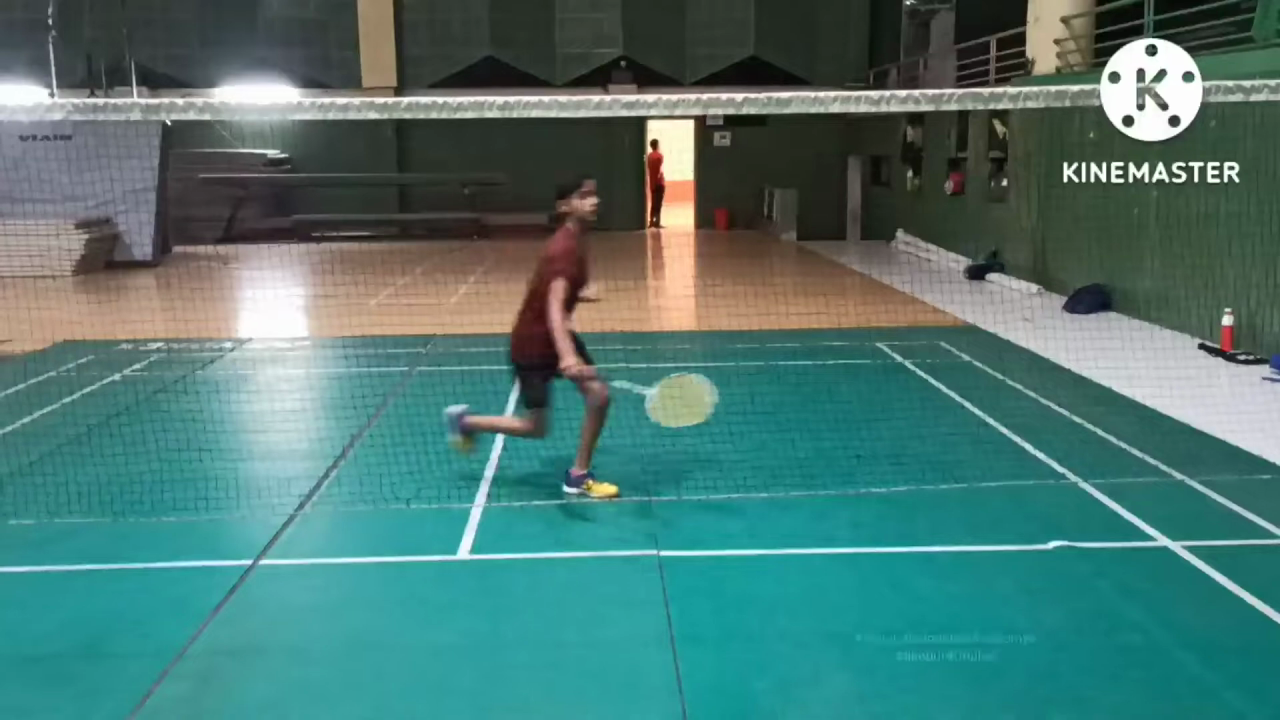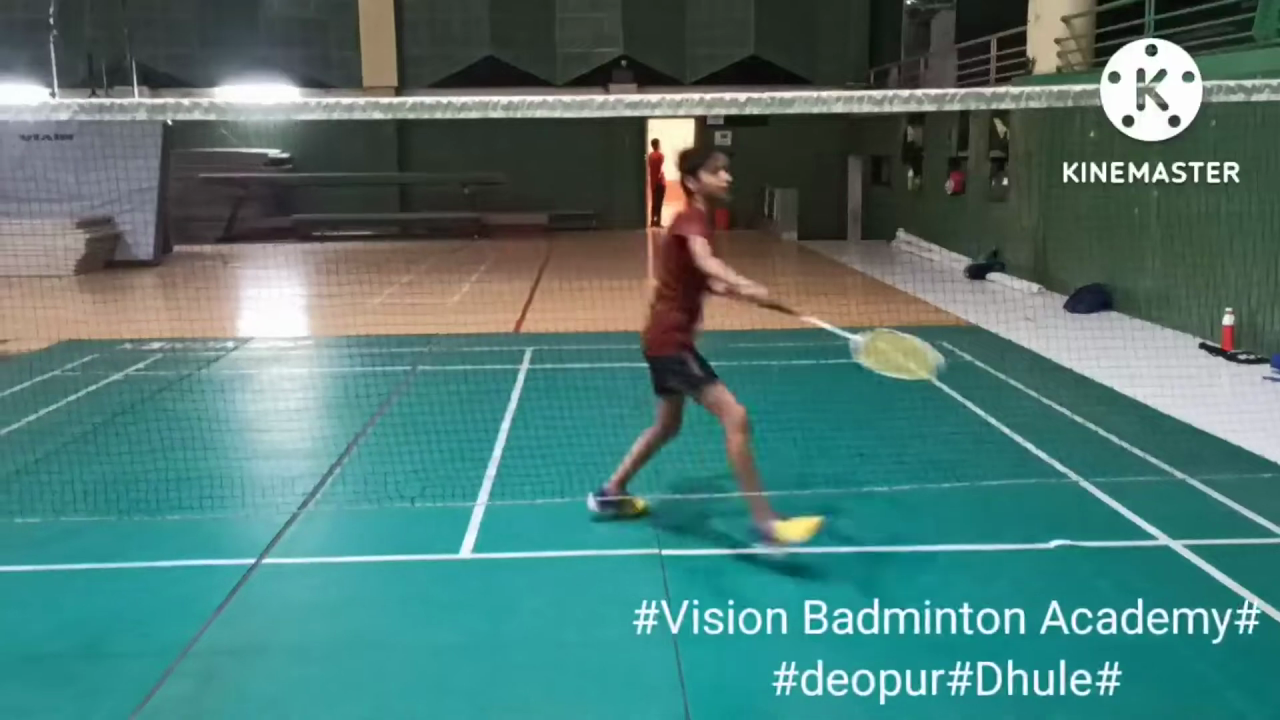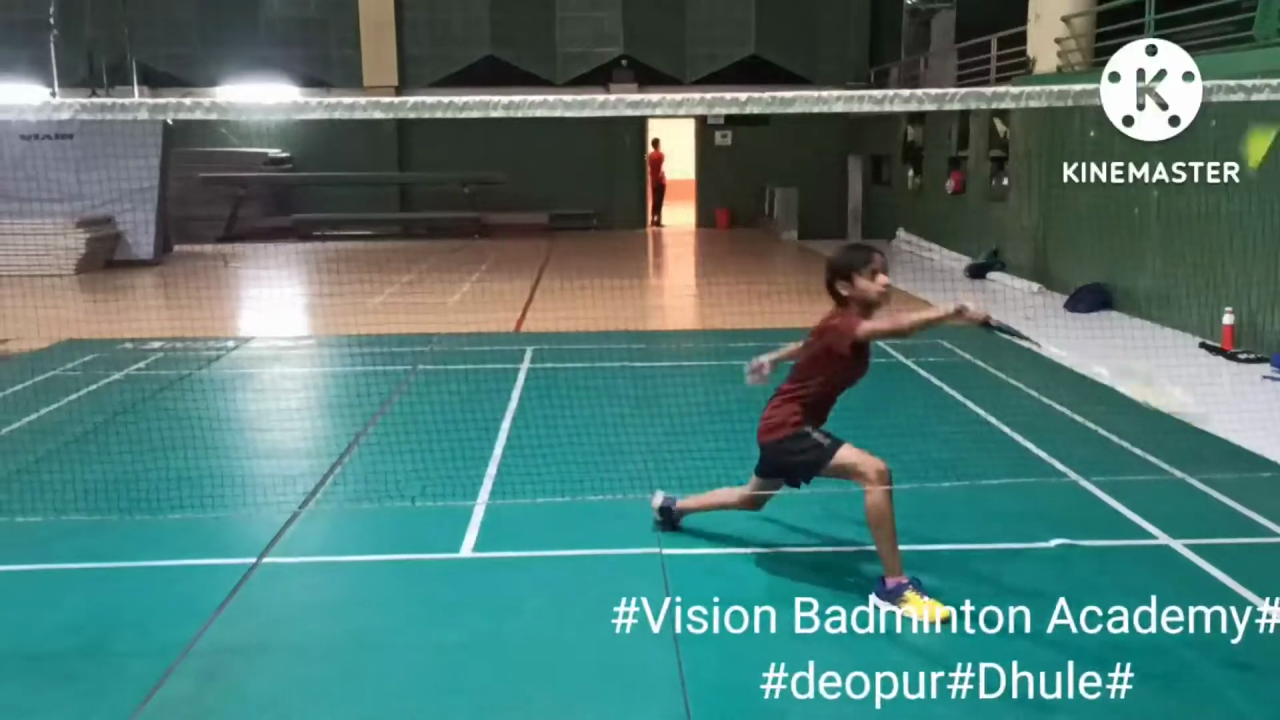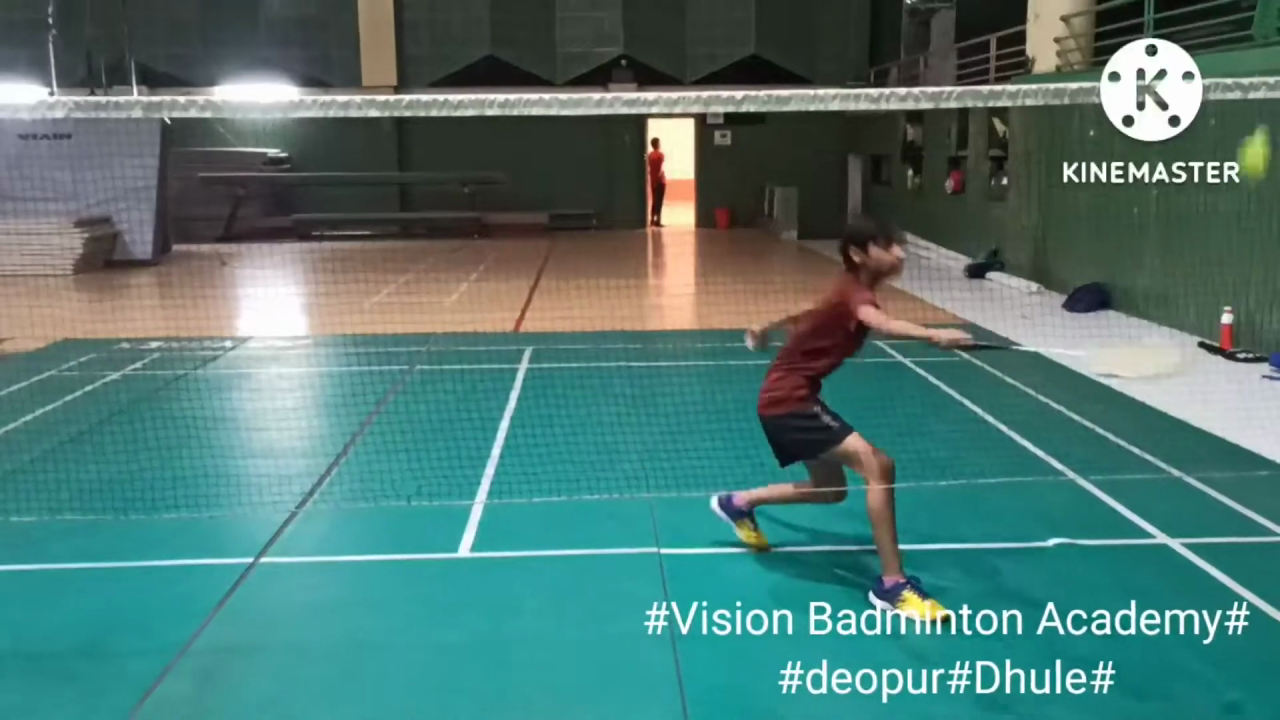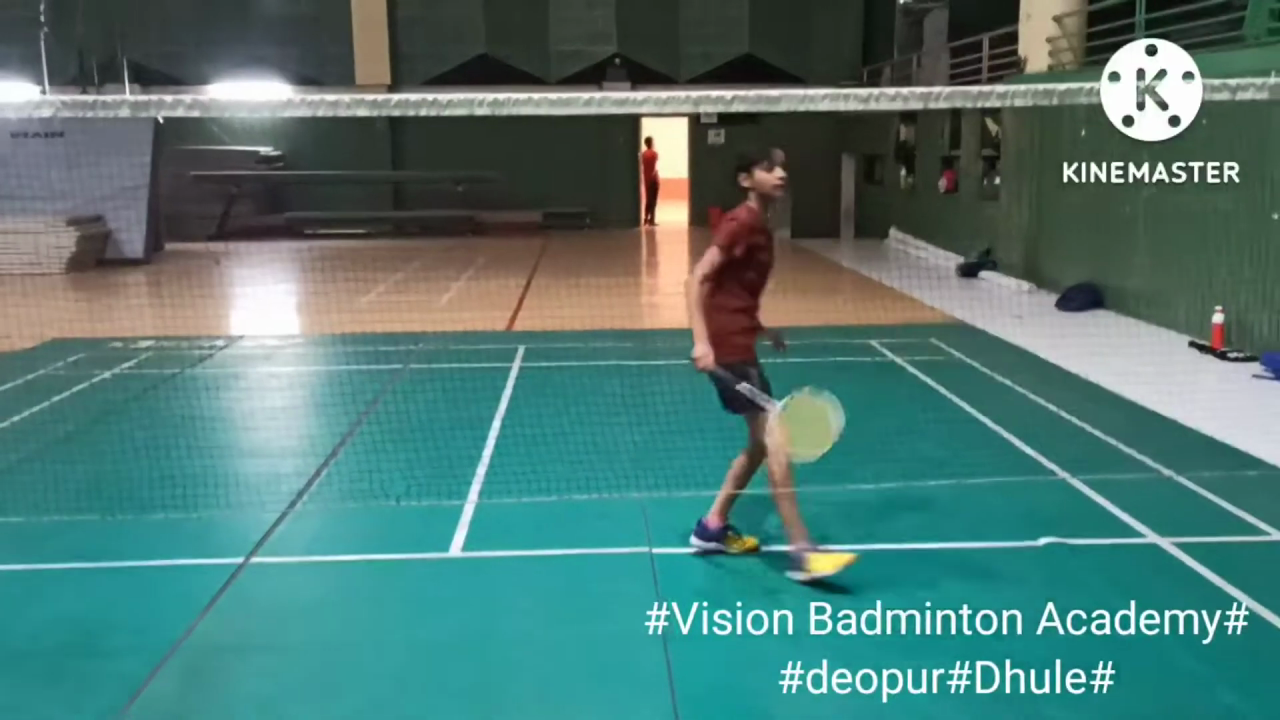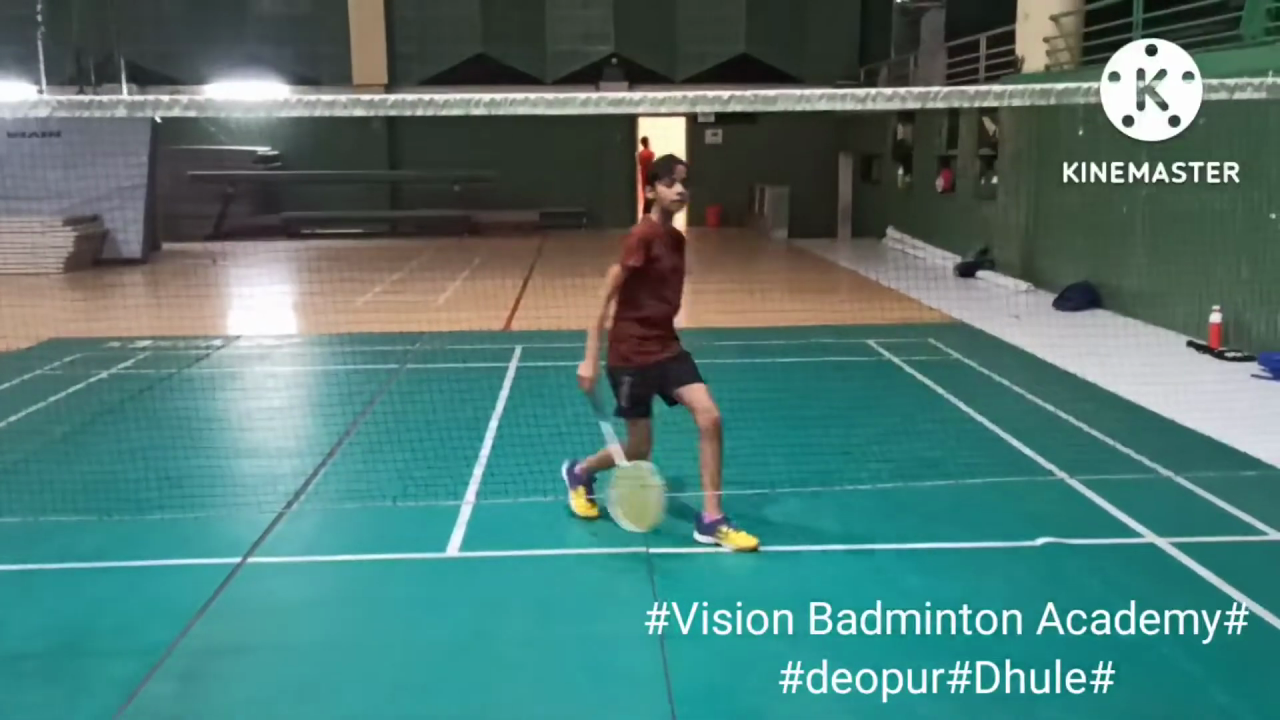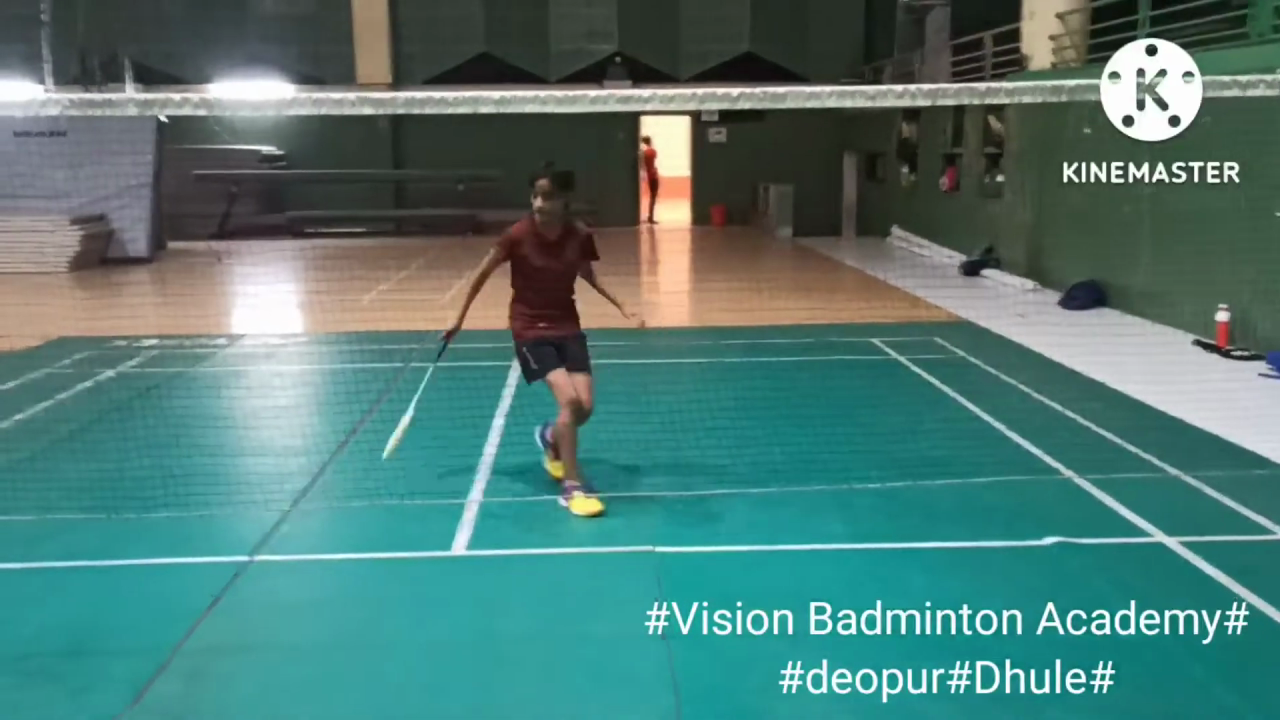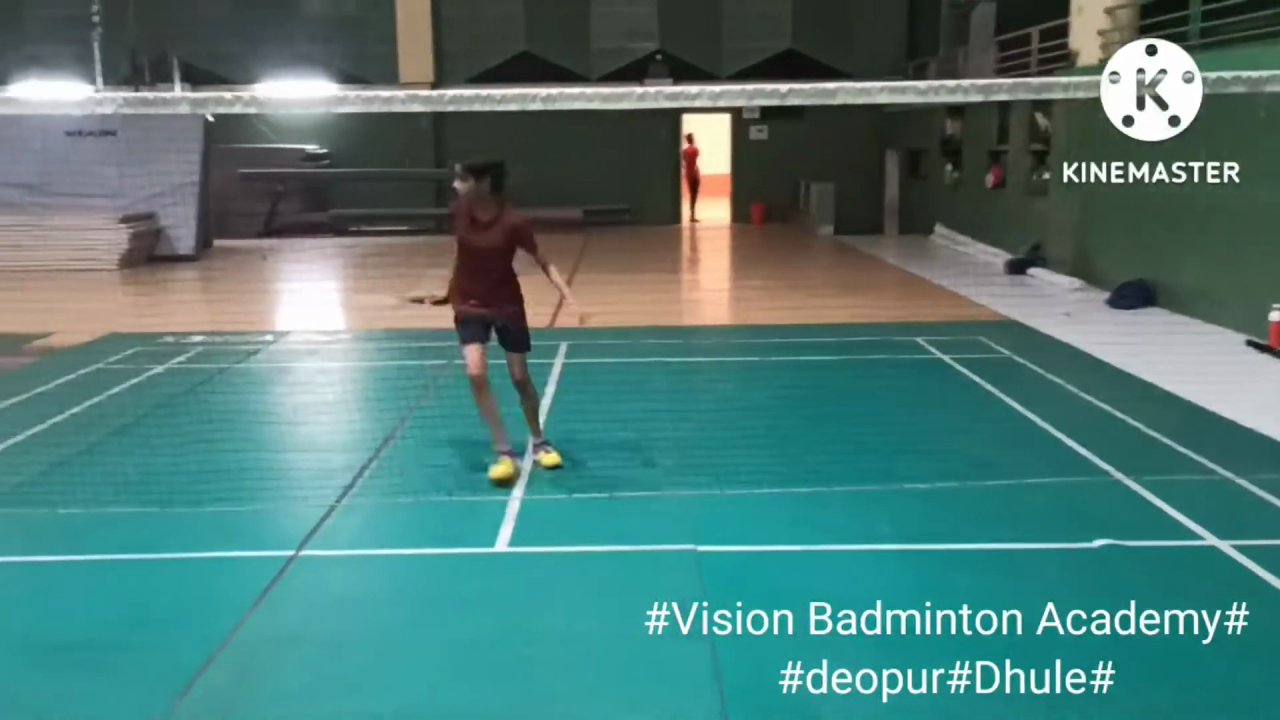
dt=0.3s
person 1, frame 1
left shoulder: (575, 242)
right shoulder: (565, 249)
right elbow: (554, 307)
left wrist: (577, 297)
right wrist: (566, 354)
left hip: (555, 334)
right hip: (533, 344)
left knee: (599, 396)
right knee: (535, 428)
left ankle: (579, 475)
right ankle: (464, 420)
person 1, frame 2
left shoulder: (692, 220)
right shoulder: (692, 220)
right elbow: (704, 260)
left wrist: (717, 287)
right wrist: (740, 283)
left hip: (665, 336)
right hip: (671, 341)
left knee: (668, 425)
right knee: (736, 418)
left ankle: (610, 494)
right ankle: (764, 521)
person 1, frame 3
left shoulder: (845, 322)
right shoulder: (842, 326)
left elbow: (804, 347)
right elbow: (894, 326)
left wrist: (771, 359)
right wrist: (953, 312)
left hip: (782, 424)
right hip: (786, 429)
left knee: (752, 497)
right knee: (875, 473)
left ankle: (672, 506)
right ankle: (894, 586)
person 1, frame 4
left shoulder: (852, 287)
right shoulder: (854, 293)
left elbow: (798, 316)
right elbow: (881, 323)
left wrist: (764, 330)
right wrist: (935, 335)
left hip: (787, 395)
right hip: (788, 399)
left knee: (832, 486)
right knee: (878, 466)
left ankle: (736, 504)
right ankle: (893, 585)
person 1, frame 5
left shoulder: (759, 226)
right shoulder: (742, 223)
right elbow: (696, 280)
left wrist: (762, 328)
right wrist: (701, 340)
left hip: (738, 342)
right hip: (727, 346)
left knee: (760, 441)
right knee: (774, 440)
left ankle: (712, 527)
right ankle: (802, 553)
person 1, frame 6
left shoulder: (678, 240)
right shoulder: (642, 236)
right elbow: (608, 296)
right wrist: (590, 358)
left hip: (667, 348)
right hip: (632, 353)
left knee: (710, 420)
right knee: (639, 449)
left ankle: (713, 522)
right ankle: (578, 472)
person 1, frame 7
left shoulder: (581, 236)
right shoulder: (519, 234)
right elbow: (483, 273)
left wrist: (622, 307)
right wrist: (460, 317)
left hip: (566, 326)
right hip: (530, 329)
left knee: (584, 405)
right knee: (570, 400)
left ankle: (549, 437)
right ankle: (572, 487)
person 1, frame 8
left shoulder: (513, 223)
right shoulder: (460, 213)
left elbow: (544, 263)
left wrist: (568, 297)
right wrist: (448, 292)
left hip: (506, 304)
right hip: (468, 305)
left knee: (521, 378)
right knee: (476, 374)
left ankle: (540, 441)
right ankle: (504, 450)
